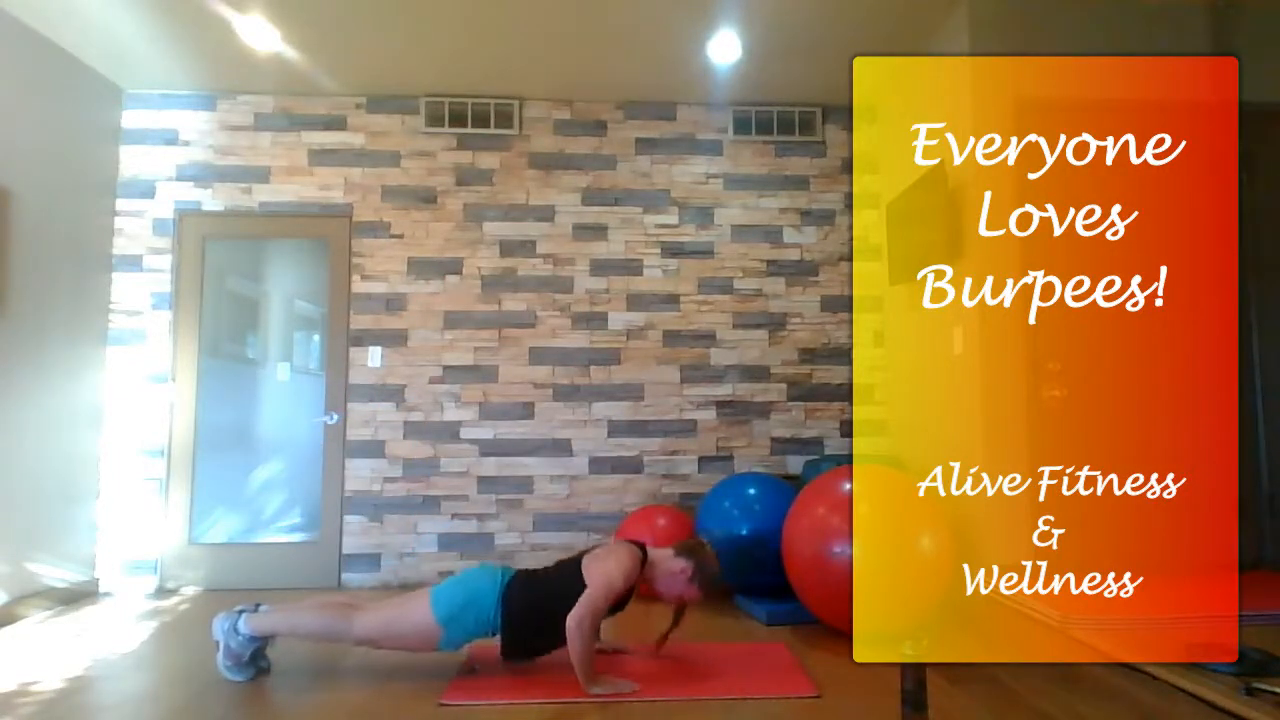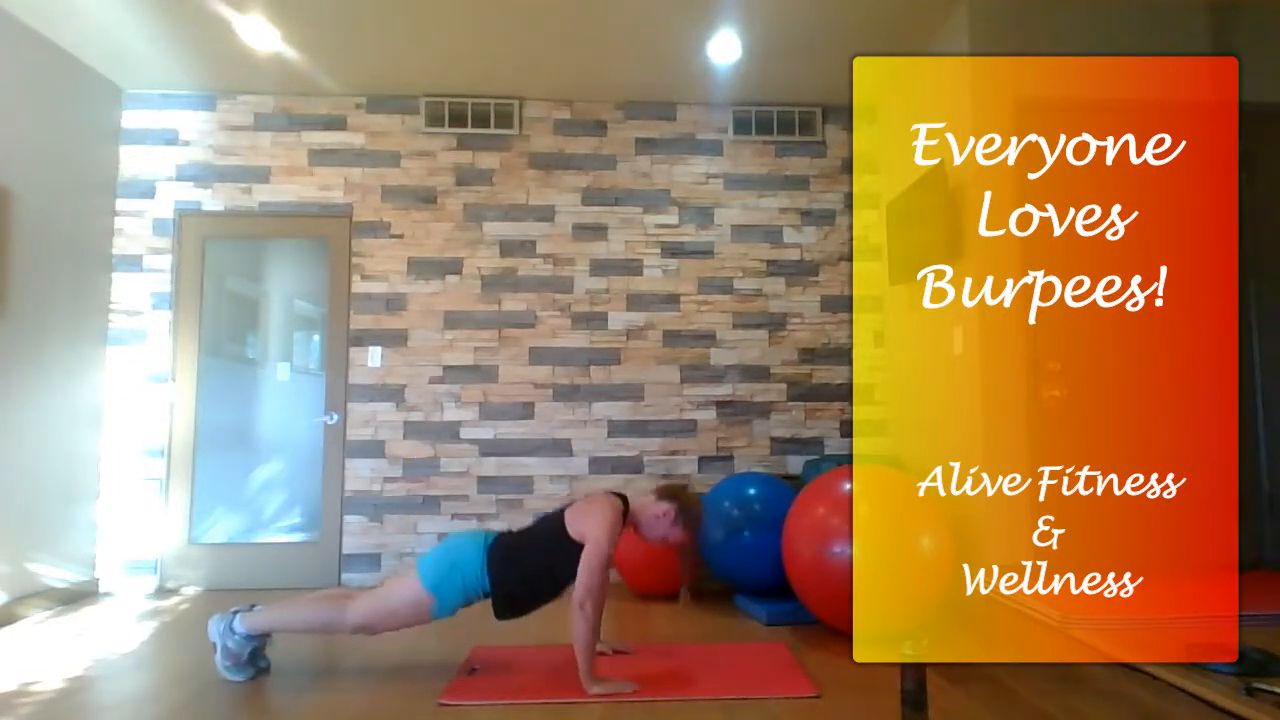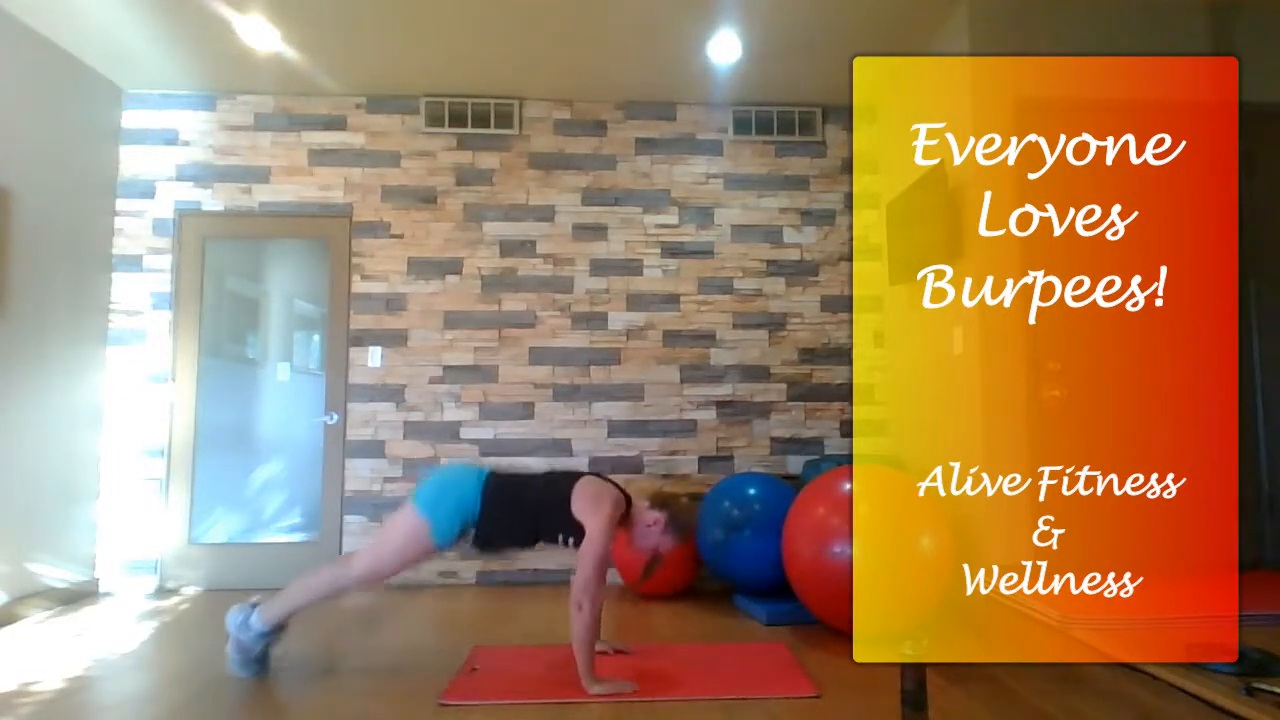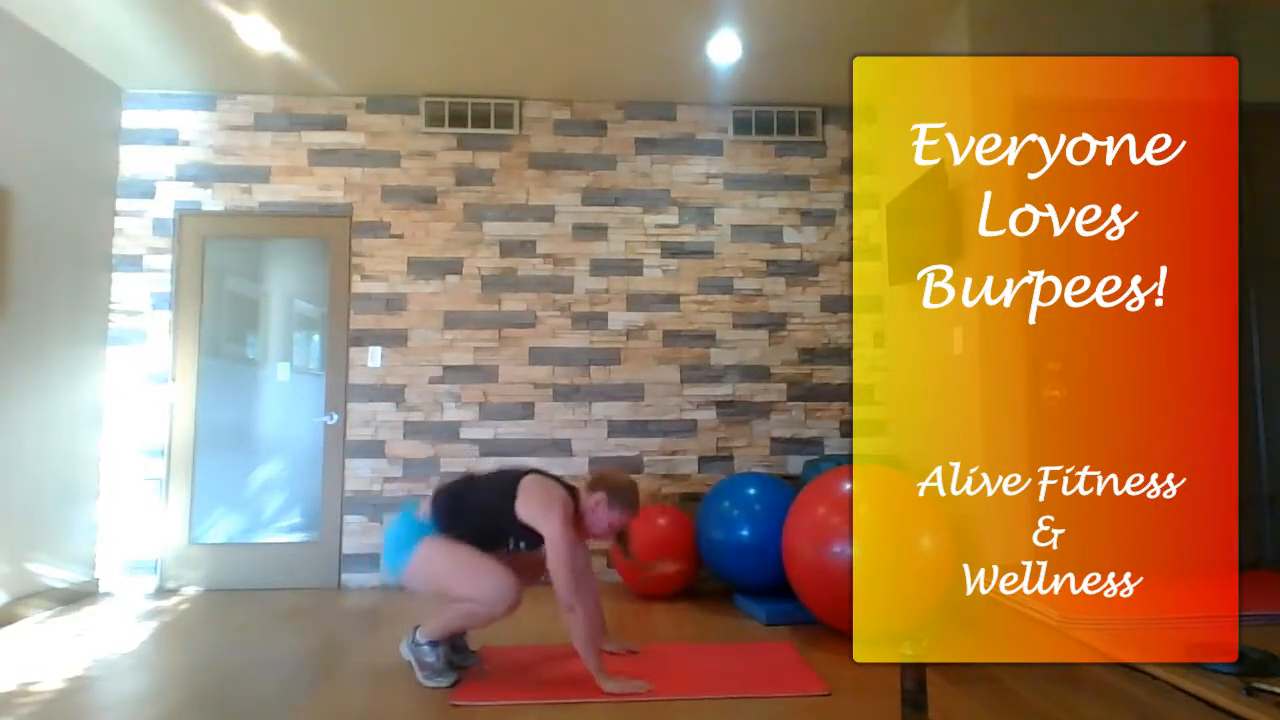
dt=0.4s
person 1, frame 1
left shoulder: (629, 555)
right shoulder: (626, 565)
right elbow: (577, 622)
left wrist: (595, 643)
right wrist: (590, 681)
left hip: (495, 589)
right hip: (487, 601)
left knee: (369, 612)
right knee: (360, 627)
left ankle: (256, 618)
right ankle: (244, 627)
person 1, frame 2
left shoulder: (610, 510)
right shoulder: (609, 519)
left elbow: (591, 589)
right elbow: (583, 602)
left wrist: (593, 643)
right wrist: (589, 681)
left hip: (478, 559)
right hip: (472, 567)
left knee: (362, 604)
right knee: (356, 617)
left ankle: (250, 621)
right ankle: (240, 627)
person 1, frame 3
left shoulder: (614, 510)
right shoulder: (607, 512)
left elbow: (591, 586)
right elbow: (584, 599)
left wrist: (592, 643)
right wrist: (589, 678)
left hip: (468, 494)
right hip: (459, 494)
left knee: (363, 568)
right knee: (363, 570)
left ankle: (264, 618)
right ankle: (253, 622)
person 1, frame 4
left shoulder: (571, 507)
right shoulder: (557, 511)
left elbow: (584, 579)
right elbow: (571, 603)
left wrist: (604, 639)
right wrist: (603, 678)
left hip: (444, 532)
right hip: (413, 535)
left knee: (536, 564)
right knee: (502, 592)
left ankle: (451, 633)
right ankle: (425, 641)
